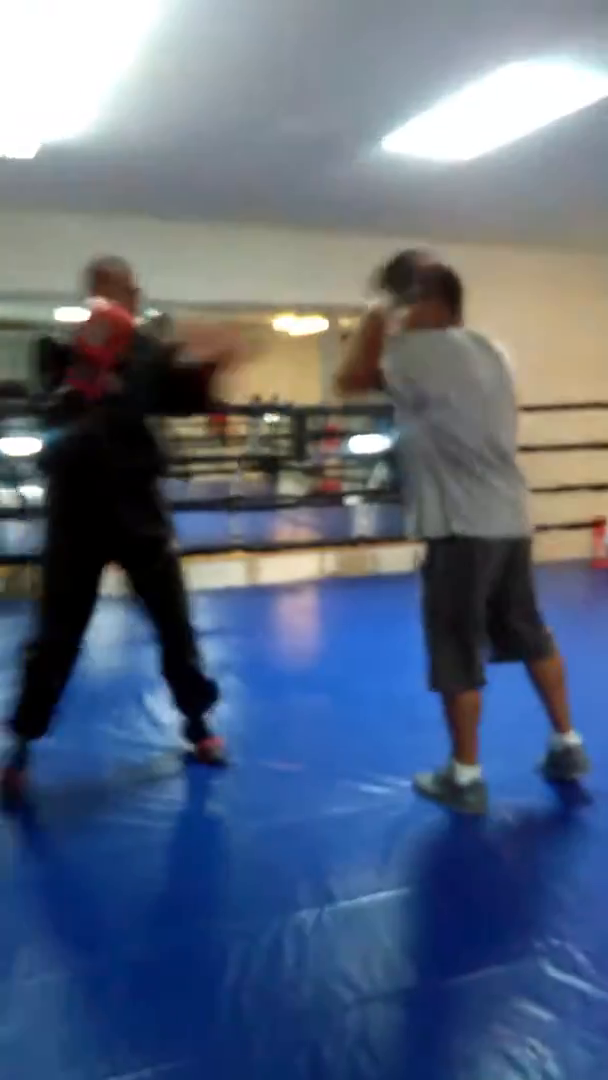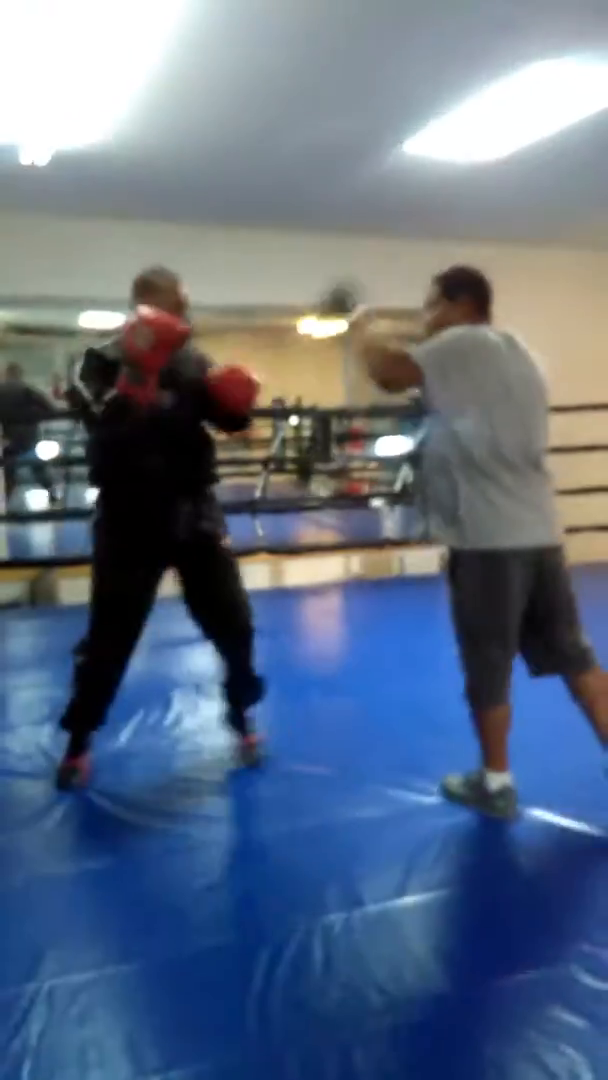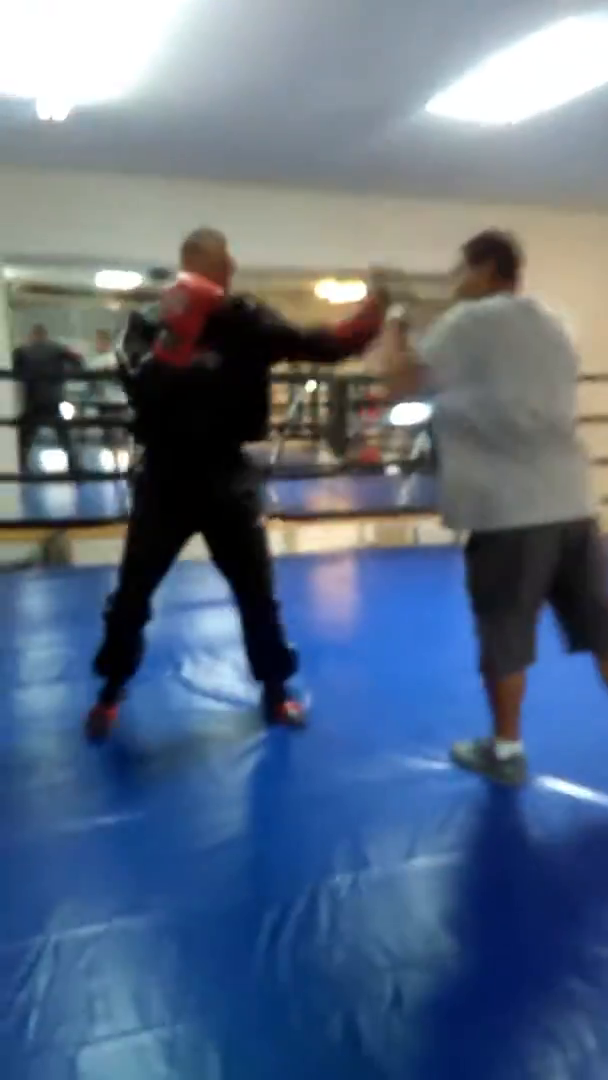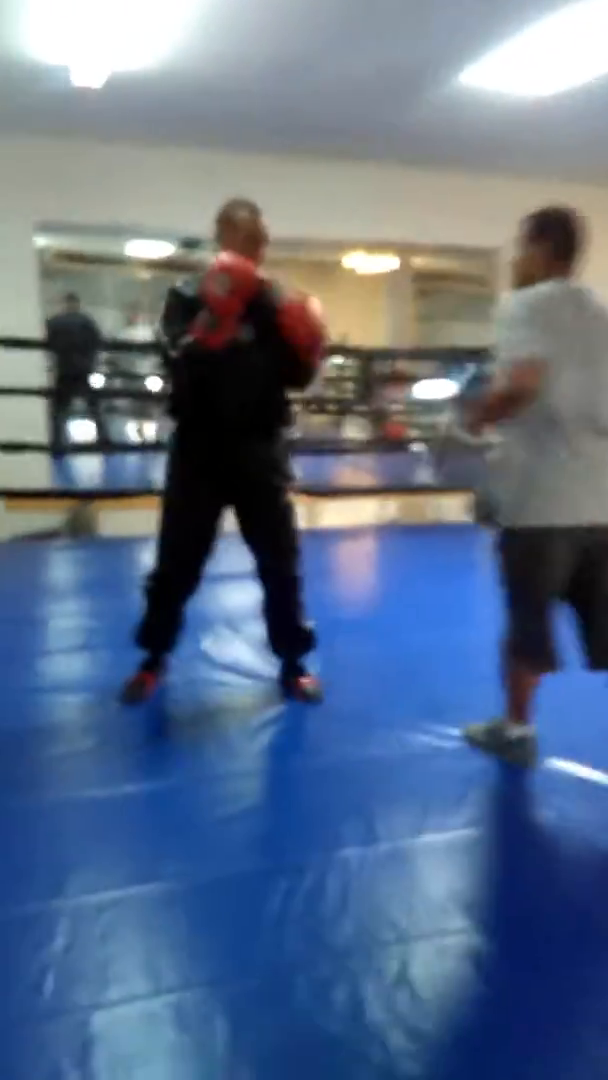
dt=0.2s
person 1, frame 1
left shoulder: (430, 349)
right shoulder: (489, 352)
left elbow: (352, 379)
left wrist: (379, 311)
left hip: (462, 526)
right hip: (509, 520)
left knee: (456, 654)
right knee: (530, 635)
left ankle: (465, 777)
right ankle: (568, 744)
person 1, frame 2
left shoulder: (458, 345)
right shoulder: (518, 354)
left elbow: (391, 374)
left wrist: (362, 328)
left hip: (489, 536)
right hip: (538, 528)
left knee: (488, 663)
left ankle: (495, 782)
person 1, frame 3
left shoulder: (471, 320)
right shoulder: (553, 327)
left elbow: (403, 379)
left wrist: (389, 326)
left hip: (509, 509)
left knee: (506, 635)
left ankle: (505, 750)
person 1, frame 4
left shoulder: (528, 305)
left elbow: (523, 383)
left wrist: (471, 419)
left hip: (543, 502)
left knee: (529, 628)
left ankle: (515, 731)
person 2, frame 1
left shoulder: (146, 351)
right shoulder: (56, 352)
left elbow: (191, 395)
right elbow: (60, 416)
left wrist: (209, 364)
right wrist: (93, 363)
left hip: (140, 502)
right hip: (79, 505)
left knee: (176, 625)
right knee: (58, 633)
left ankle: (198, 723)
person 2, frame 2
left shoulder: (189, 363)
right shoulder: (101, 361)
left elbow: (231, 420)
right elbow: (108, 426)
right wrist: (140, 373)
left hip: (193, 507)
right hip: (128, 513)
left knee: (234, 623)
right knee: (111, 634)
left ankle: (240, 717)
right ankle: (79, 741)
person 2, frame 3
left shoulder: (245, 321)
right shoulder: (148, 323)
left elbow: (317, 346)
right elbow: (141, 387)
left wrist: (367, 318)
right wrist: (178, 334)
left hip: (227, 472)
right hip: (165, 472)
left knee: (256, 591)
right knee: (134, 587)
left ankle: (275, 688)
right ankle: (111, 690)
person 2, frame 4
left shoulder: (275, 303)
right shoulder: (187, 297)
left elbow: (298, 374)
right elbow: (182, 365)
left wrist: (309, 344)
right wrist: (216, 315)
left hip: (259, 447)
right hip: (200, 446)
left knee: (281, 563)
right knee: (177, 563)
left ankle: (292, 663)
right ankle: (154, 658)
